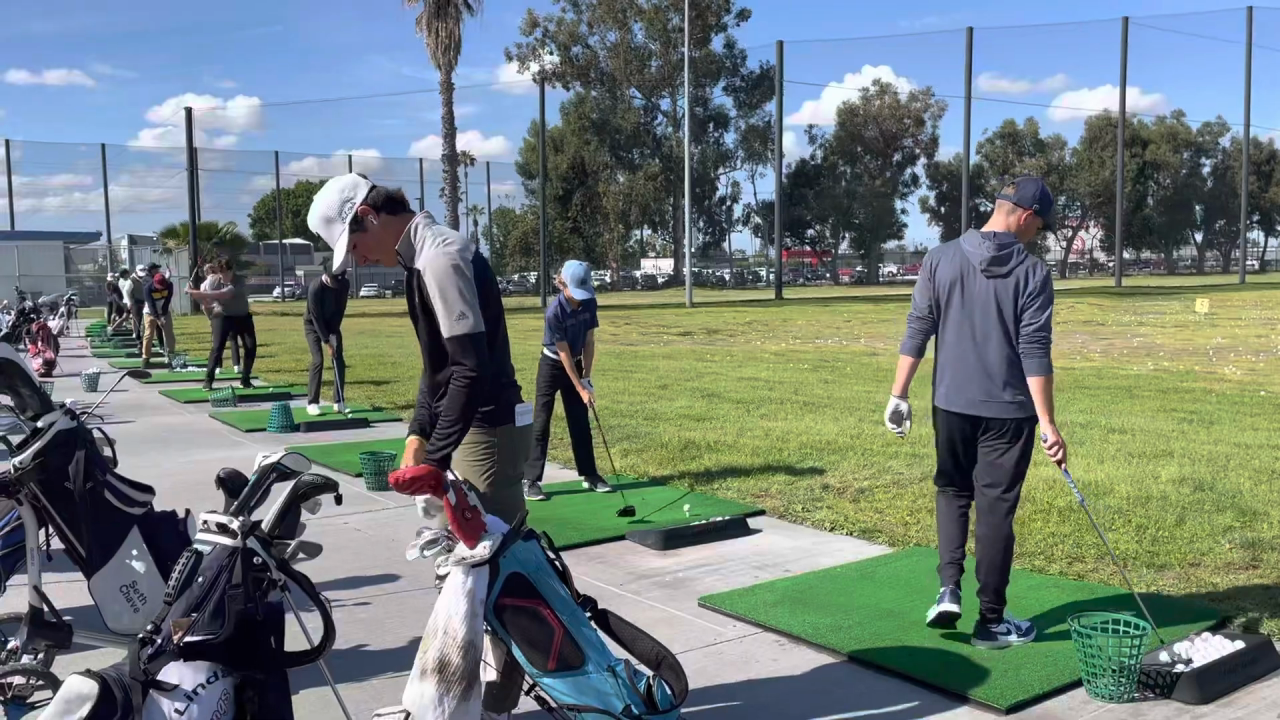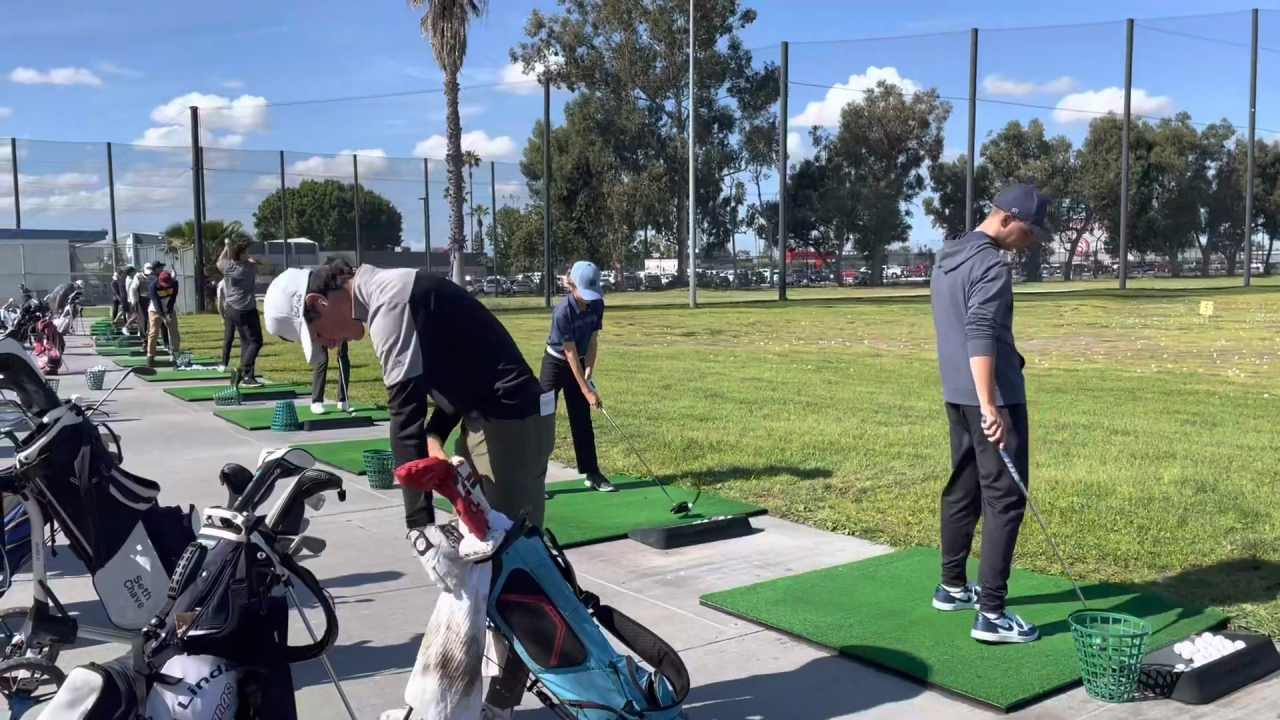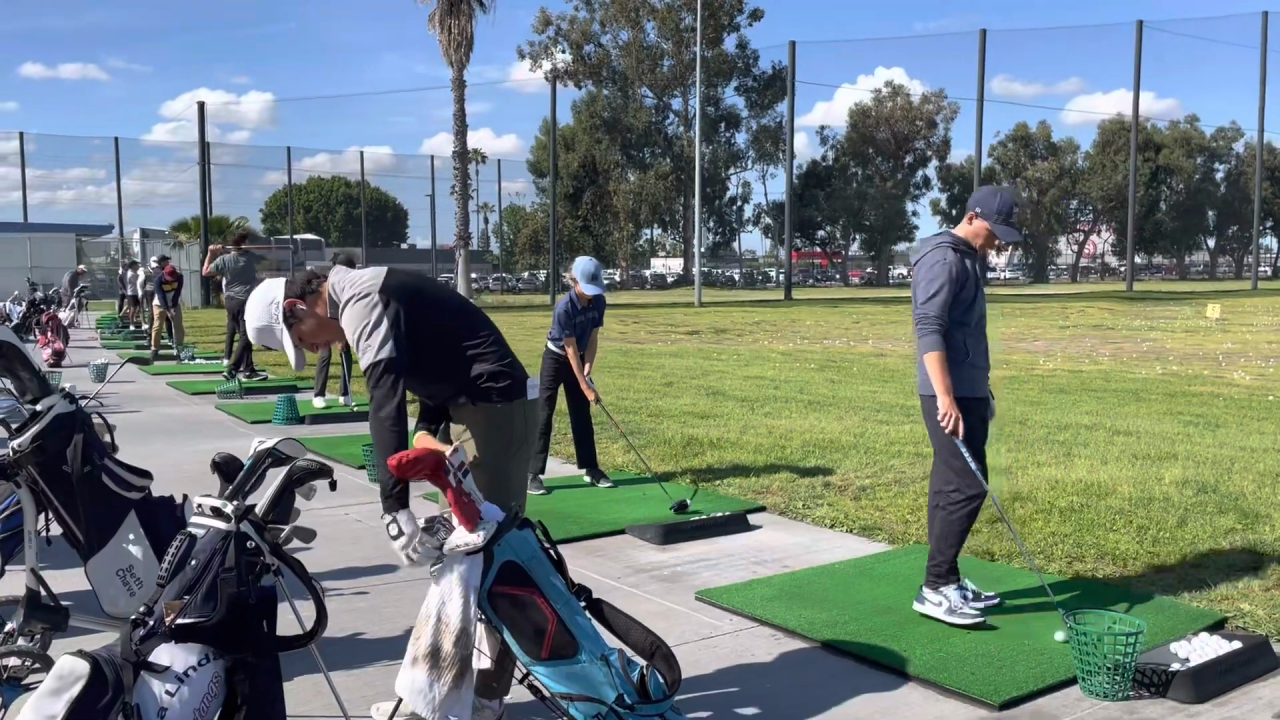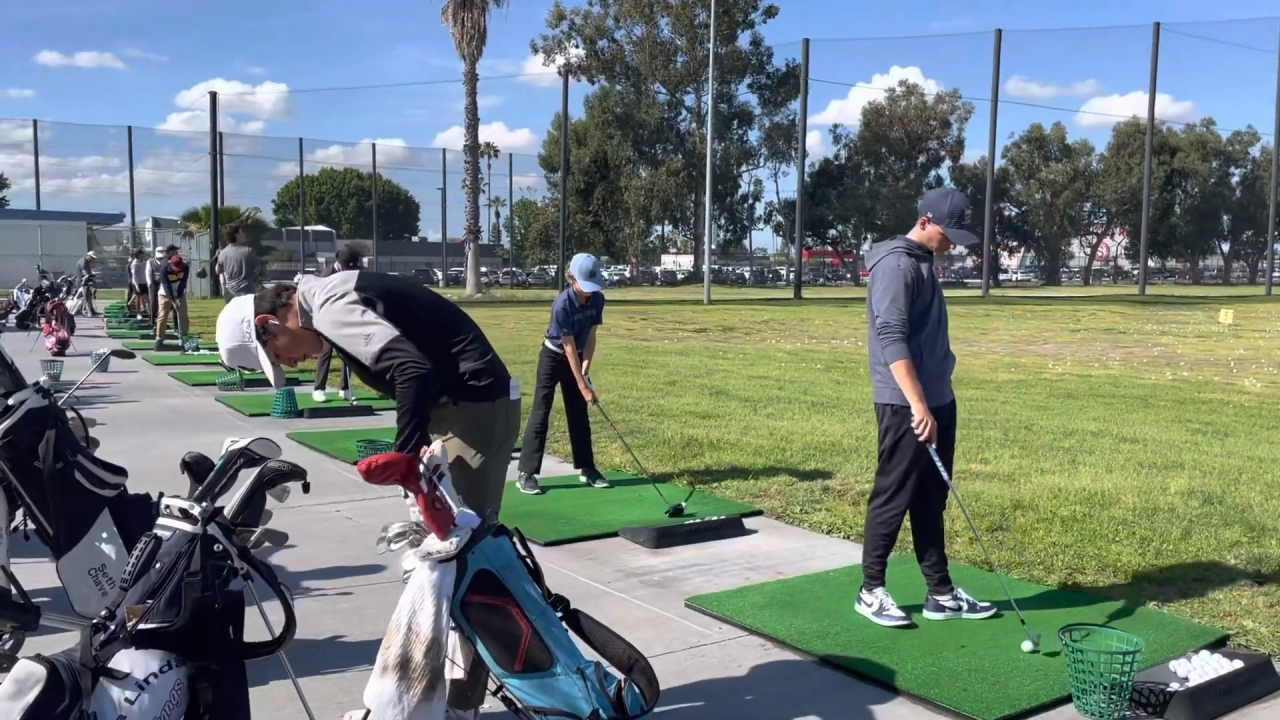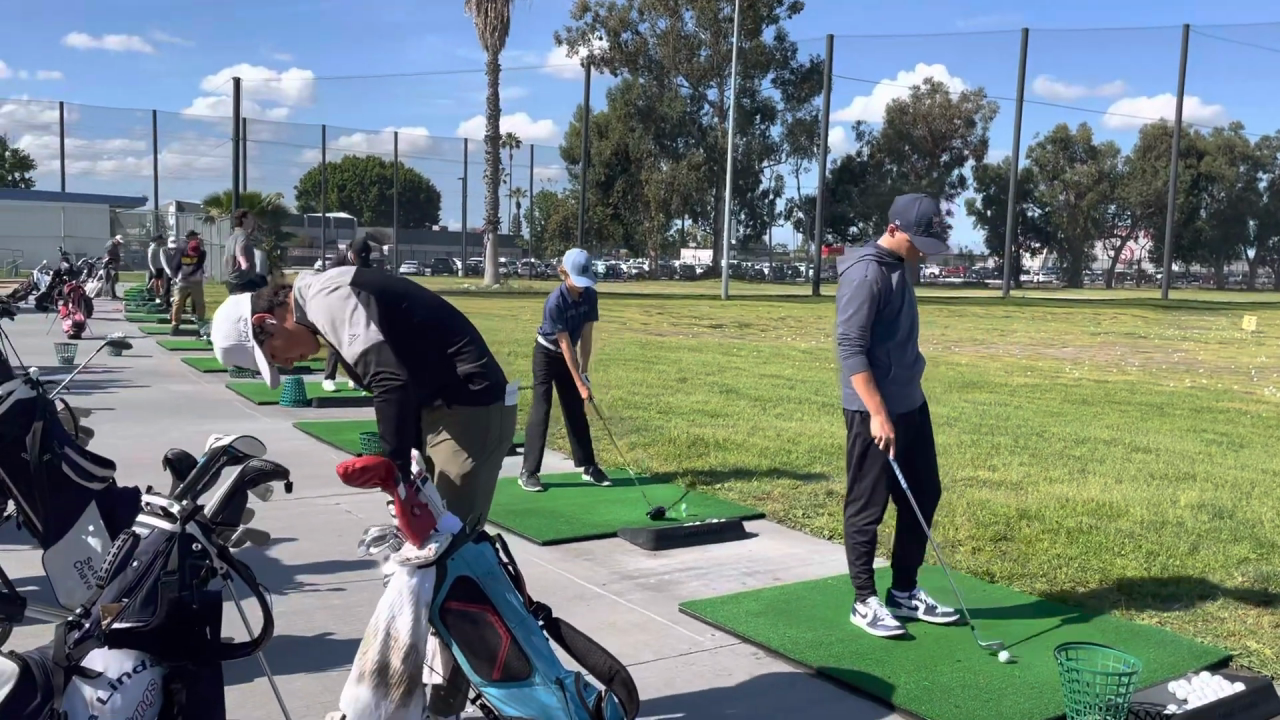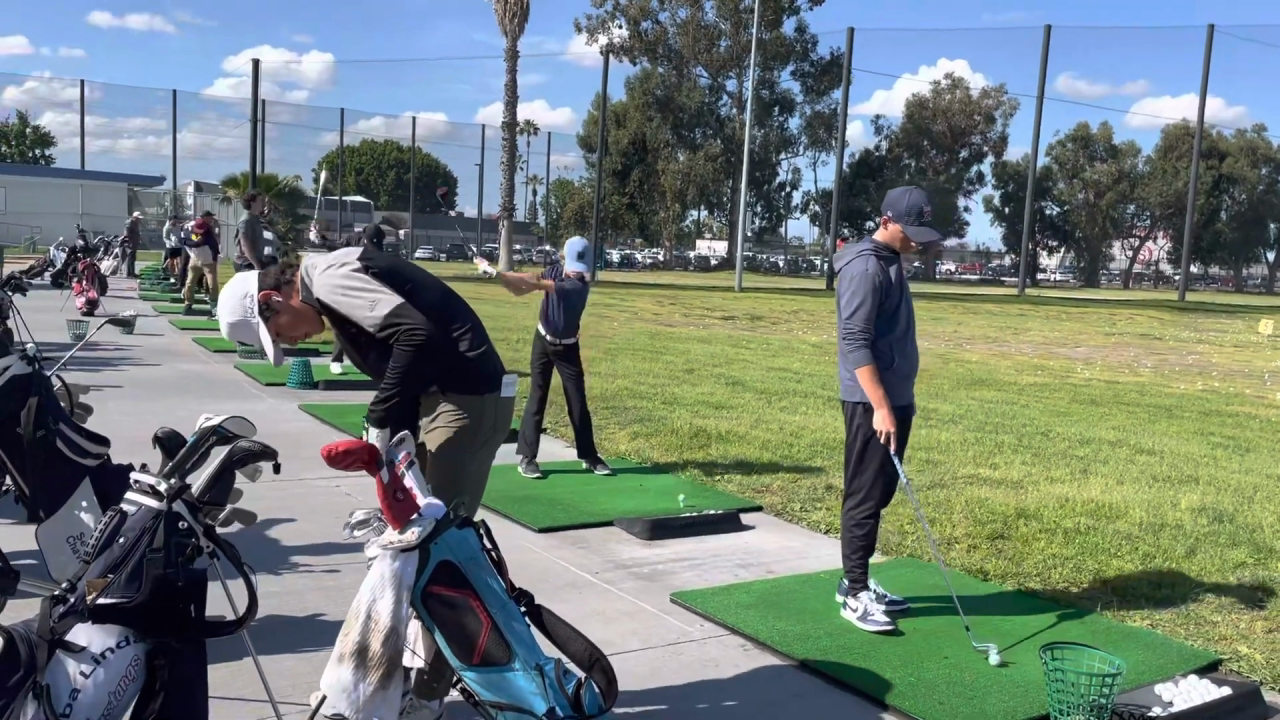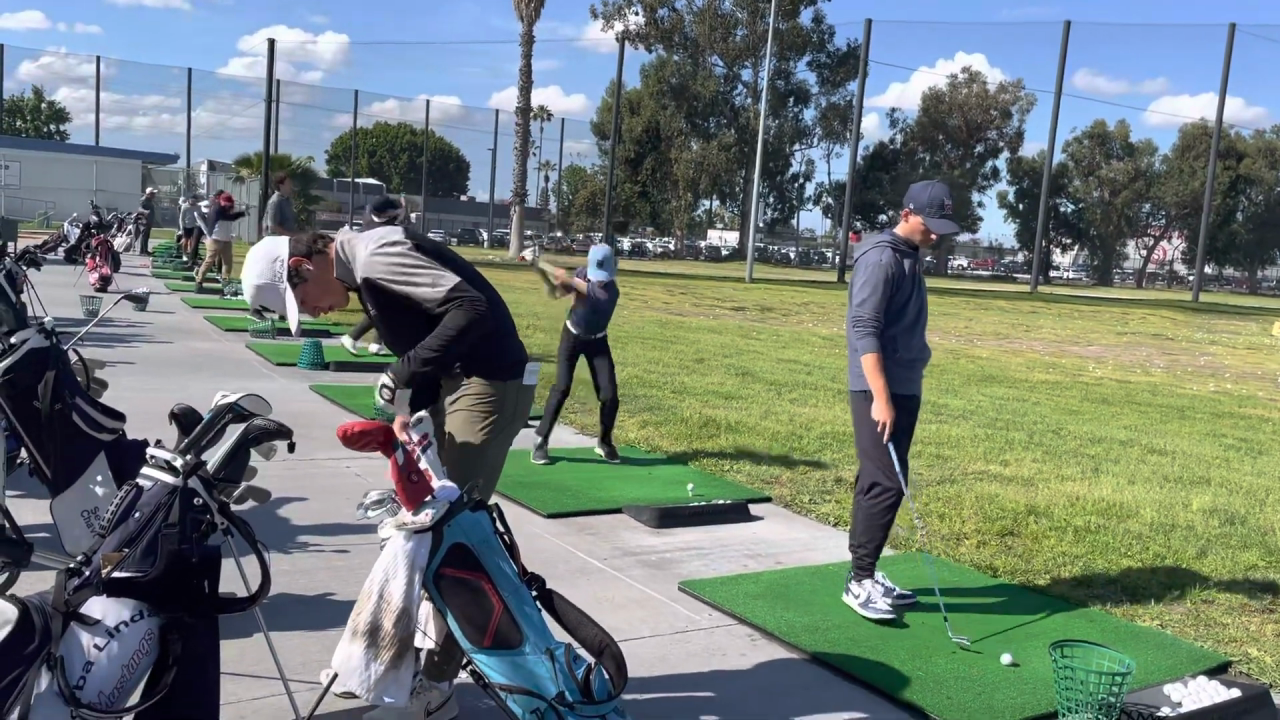
dt=0.5s
person 1, frame 1
left shoulder: (941, 258)
right shoulder: (1032, 271)
left elbow: (917, 330)
right elbow: (1035, 353)
left wrist: (899, 395)
right wrist: (1047, 423)
left hip: (951, 404)
right hip: (1008, 411)
left knee: (952, 496)
right knee: (996, 513)
left ankle: (947, 593)
right ankle: (990, 621)
person 1, frame 2
left shoulder: (947, 259)
right shoulder: (991, 262)
right elbow: (982, 336)
right wrist: (990, 405)
left hip: (957, 396)
right hip: (993, 400)
left knee: (962, 491)
right knee: (1004, 501)
left ankle: (952, 585)
right ankle: (991, 613)
person 1, frame 3
left shoulder: (966, 258)
right shoulder: (941, 260)
right elbow: (930, 331)
left wrist: (975, 392)
right wrist: (945, 398)
left hip: (969, 392)
right hip: (950, 395)
left knee: (950, 488)
right knee: (963, 488)
left ankle: (948, 581)
right ankle: (934, 588)
person 1, frame 4
left shoulder: (922, 262)
right shoulder: (896, 265)
right elbow: (892, 339)
right wrist: (918, 404)
left hip: (936, 398)
right hip: (905, 405)
left knee: (930, 499)
right knee: (893, 496)
left ankle: (940, 593)
right ankle: (871, 590)
person 1, frame 5
left shoulder: (898, 266)
right shoulder: (864, 275)
right elbow: (851, 350)
right wrist: (878, 415)
left hip: (910, 402)
right hip: (872, 409)
left knee: (924, 494)
right knee: (867, 506)
left ankle: (904, 590)
right ankle: (865, 600)
person 1, frame 6
left shoulder: (891, 261)
right shoulder: (864, 269)
right elbow: (855, 343)
right wrist: (880, 407)
left hip: (896, 396)
right hip: (871, 401)
left knee: (878, 495)
right knee: (864, 497)
left ankle: (856, 579)
right ankle: (855, 593)
person 1, frame 7
left shoulder: (911, 257)
right shoulder: (880, 259)
right elbow: (865, 332)
right wrist: (881, 398)
left hip: (905, 387)
right hip: (878, 389)
left knee: (878, 482)
right knee: (885, 482)
left ankle: (866, 573)
right ankle: (859, 581)
person 2, frame 1
left shoulder: (442, 257)
right shoulder: (423, 261)
left elbow: (472, 365)
left wrist: (436, 458)
right wrist: (418, 435)
left hip: (487, 428)
right hip: (467, 430)
person 2, frame 2
left shoulder: (389, 302)
right shoulder: (388, 292)
left elbow: (405, 417)
left wrist: (419, 526)
right wrist: (434, 437)
left hip: (511, 421)
right hip: (485, 417)
person 2, frame 3
left shoulder: (358, 300)
right shoulder: (362, 294)
left elbow: (387, 403)
left wrist: (395, 510)
right wrist: (428, 430)
left hip: (495, 406)
right hip: (477, 404)
person 2, frame 4
left shoulder: (330, 303)
right shoulder: (334, 301)
left elbow: (413, 370)
left wrist: (405, 460)
right wrist: (417, 450)
left hip: (475, 404)
right hip: (456, 403)
person 2, frame 5
left shoulder: (325, 297)
right shoulder: (327, 301)
left elbow: (392, 382)
right elbow: (406, 377)
left wrist: (397, 474)
right wrist: (409, 469)
left hip: (470, 409)
right hip: (444, 409)
person 2, frame 6
left shoulder: (329, 277)
right shoulder: (332, 288)
left elbow: (416, 335)
left wrist: (379, 424)
right wrist: (397, 438)
left hip: (467, 396)
right hip: (440, 395)
person 2, frame 7
left shoulder: (375, 254)
right shoulder: (364, 268)
left elbow: (473, 309)
left wrist: (401, 377)
right wrist: (408, 408)
left hip: (489, 384)
right hip: (455, 381)
right ankle: (419, 648)
person 3, frame 1
left shoulder: (589, 304)
right shoulder: (554, 311)
left elbow: (589, 341)
right elbow: (563, 352)
left wrist: (586, 377)
right wrist: (579, 388)
left hip: (575, 364)
right hip: (552, 366)
left knee: (580, 421)
right knee: (541, 421)
left ankle: (589, 474)
right ankle: (530, 480)
person 3, frame 2
left shoulder: (597, 305)
right shoulder: (563, 312)
left elbow: (592, 342)
right elbow: (570, 353)
left wrist: (588, 377)
right wrist: (586, 390)
left hip: (577, 364)
right hip: (555, 364)
left knee: (582, 420)
left ankle: (591, 473)
person 3, frame 3
left shoulder: (598, 302)
right shoulder: (564, 308)
left elbow: (592, 339)
right elbow: (571, 348)
left wrist: (588, 371)
right wrist: (585, 385)
left hip: (578, 360)
right hip: (556, 360)
left knee: (582, 415)
right knee: (544, 414)
left ankle: (591, 469)
right ankle: (532, 474)
person 3, frame 4
left shoulder: (597, 299)
right shoulder: (562, 305)
left elbow: (590, 337)
right elbow: (569, 347)
left wrist: (586, 371)
right wrist: (582, 385)
left hip: (576, 359)
right hip: (553, 358)
left knee: (580, 415)
right knee: (541, 413)
left ankle: (587, 469)
right ankle: (526, 473)
person 3, frame 5
left shoulder: (590, 296)
right shoulder: (555, 302)
left elbow: (586, 336)
right elbow: (564, 344)
left wrist: (583, 373)
right wrist: (579, 383)
left hip: (571, 355)
right hip: (546, 355)
left knee: (577, 411)
right knee: (541, 412)
left ankle: (589, 467)
right ankle: (528, 471)
person 3, frame 6
left shoulder: (579, 287)
right shoulder: (552, 272)
left elbow: (535, 283)
right elbow: (521, 289)
left wrist: (497, 272)
right wrist: (498, 274)
left hip: (567, 348)
right hip: (543, 342)
left knee: (578, 403)
right knee: (537, 399)
left ankle: (589, 456)
right ankle: (527, 457)
person 3, frame 7
left shoulder: (610, 290)
right shoulder: (584, 277)
left elbow: (568, 278)
left hip: (596, 340)
right hip: (573, 336)
left knee: (609, 395)
right knee: (561, 389)
left ankle: (605, 443)
right ankle: (541, 441)
